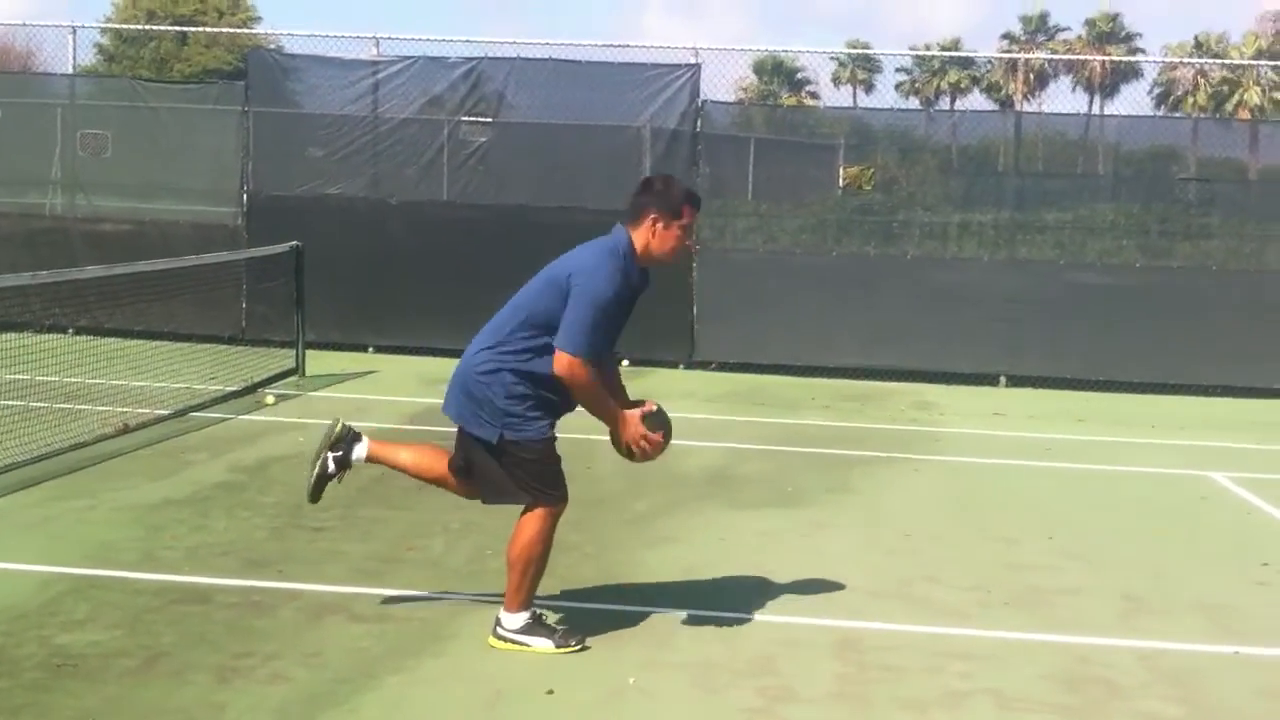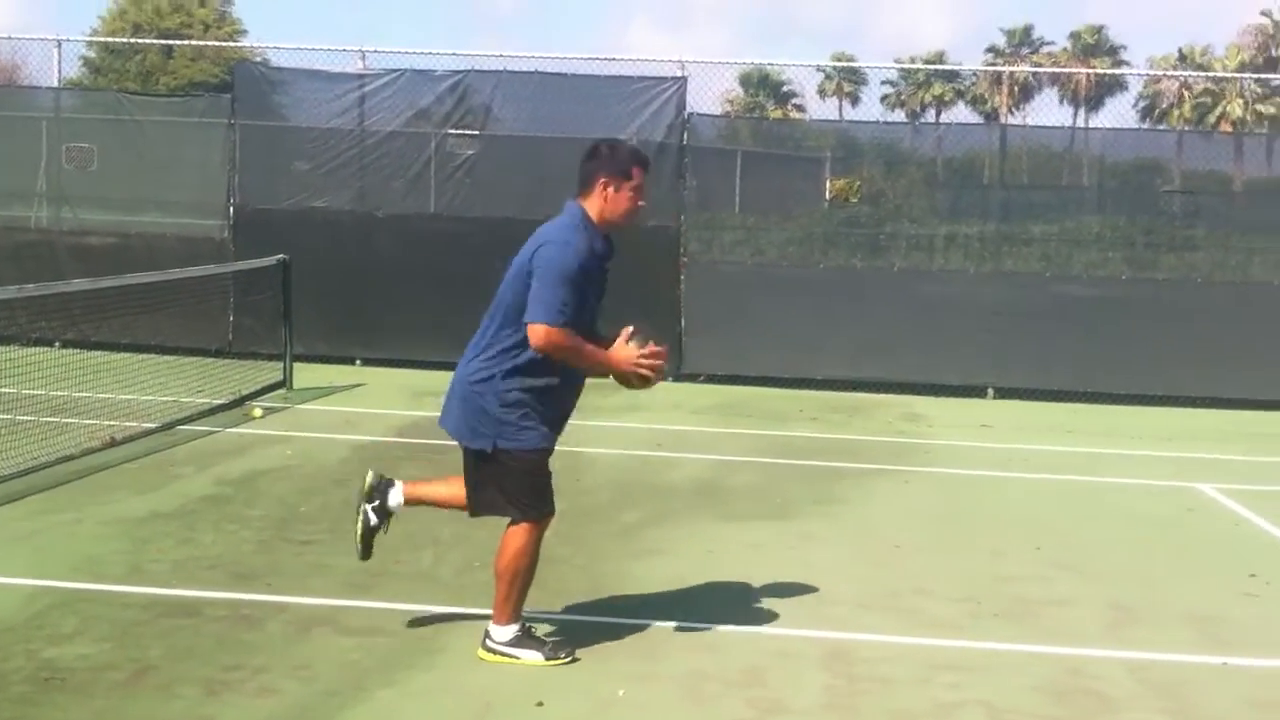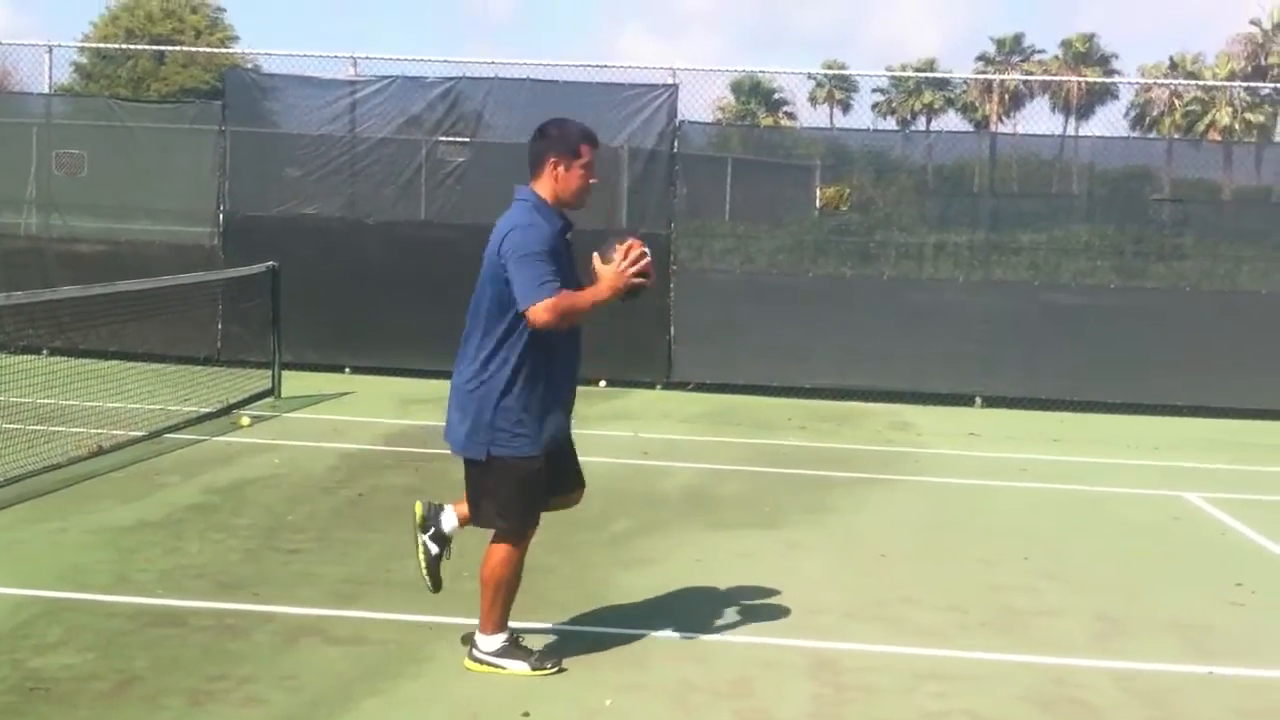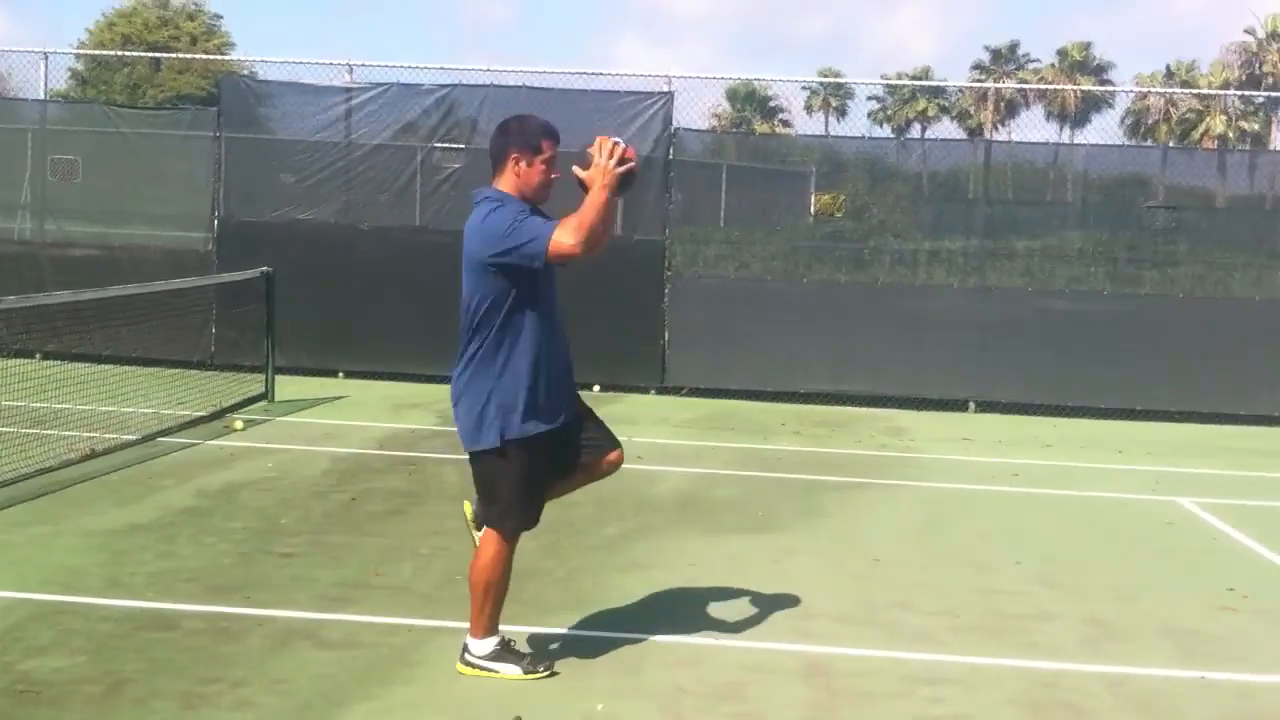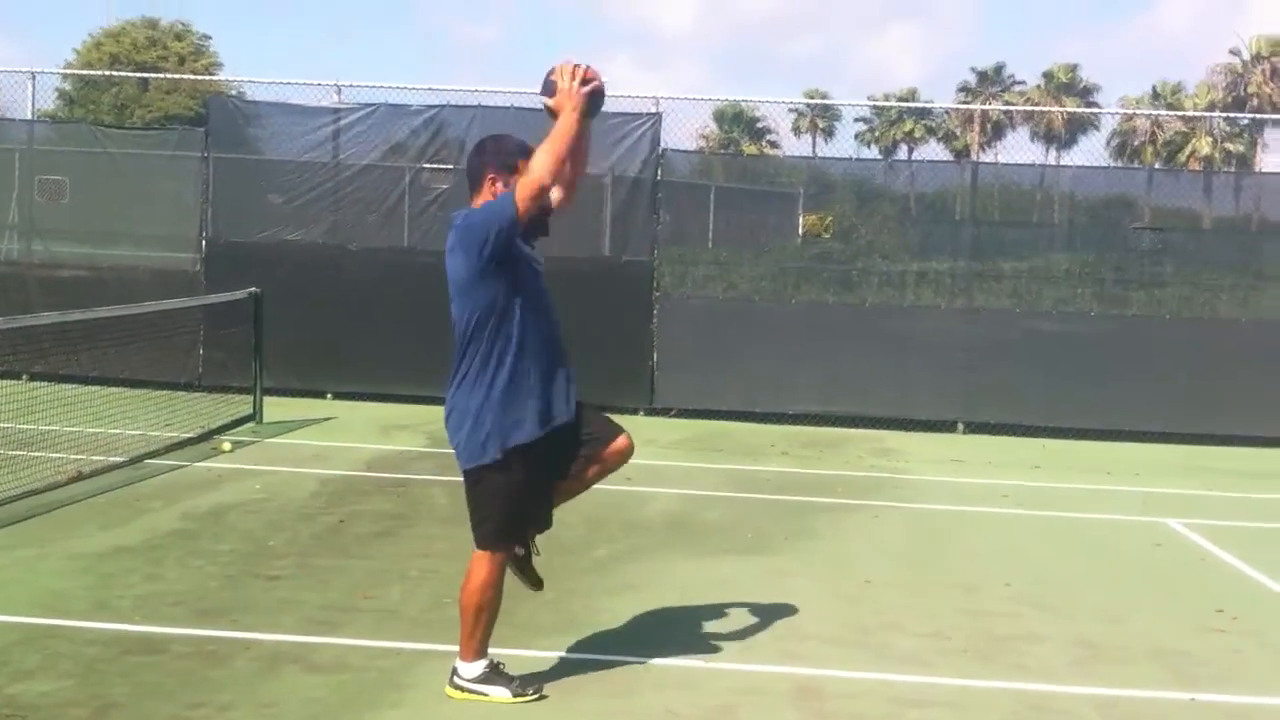
dt=0.2s
person 1, frame 1
left shoulder: (621, 266)
right shoulder: (605, 273)
left elbow: (596, 353)
right elbow: (567, 365)
left wrist: (624, 410)
right wrist: (620, 422)
left hip: (493, 382)
right hip: (503, 390)
left knee: (466, 477)
right knee: (545, 502)
left ankle: (355, 448)
right ankle: (513, 622)
person 1, frame 2
left shoulder: (585, 241)
right shoulder: (568, 244)
left elbow: (567, 324)
right elbow: (541, 335)
left wrist: (614, 351)
right wrist: (612, 363)
left hip: (511, 396)
right hip: (503, 400)
left knee: (498, 495)
right knee: (530, 515)
left ankle: (392, 495)
right ankle: (502, 634)
person 1, frame 3
left shoulder: (546, 224)
right shoulder: (526, 231)
left elbow: (557, 296)
right elbow: (544, 314)
left wrist: (605, 280)
right wrist: (608, 288)
left hip: (534, 402)
right hip: (500, 408)
left knee: (564, 493)
right knee: (515, 529)
left ankle: (447, 520)
right ankle: (489, 644)
person 1, frame 4
left shoulder: (518, 214)
right shoulder: (496, 222)
left elbow: (583, 240)
right elbow: (571, 244)
left wrist: (602, 188)
right wrist: (601, 186)
left hip: (542, 393)
right hip: (500, 403)
left knee: (605, 456)
right knee: (505, 528)
left ankle: (488, 510)
right ankle: (481, 648)
person 1, frame 5
left shoulder: (507, 234)
right shoulder: (474, 234)
left elbow: (564, 185)
right elbow: (536, 178)
left wrist: (578, 116)
right wrist: (569, 109)
left hip: (539, 407)
right hip: (494, 420)
left knee: (613, 447)
right knee: (493, 550)
left ankle: (524, 525)
right ankle: (470, 671)
